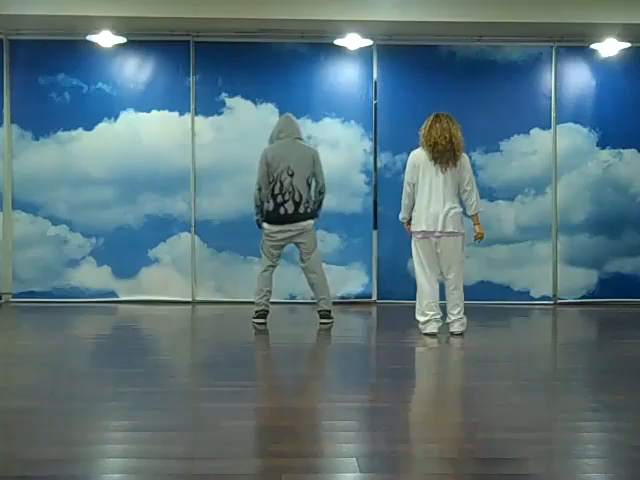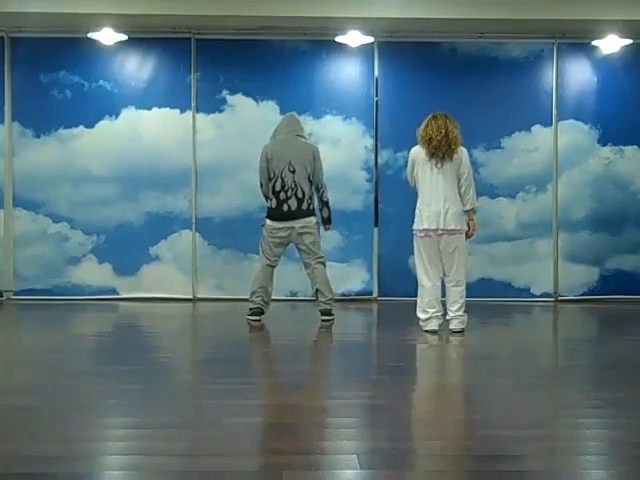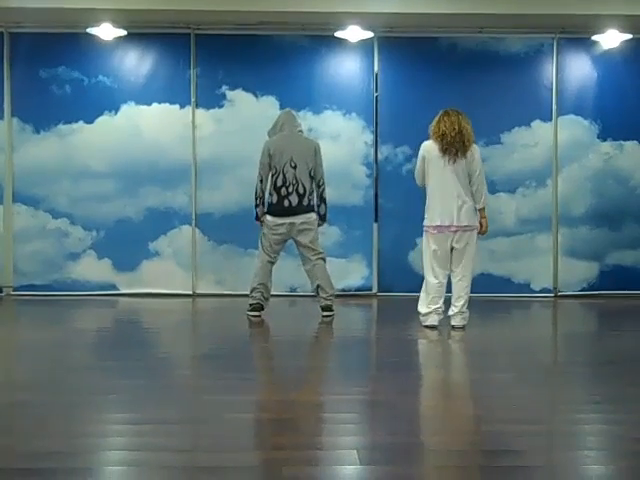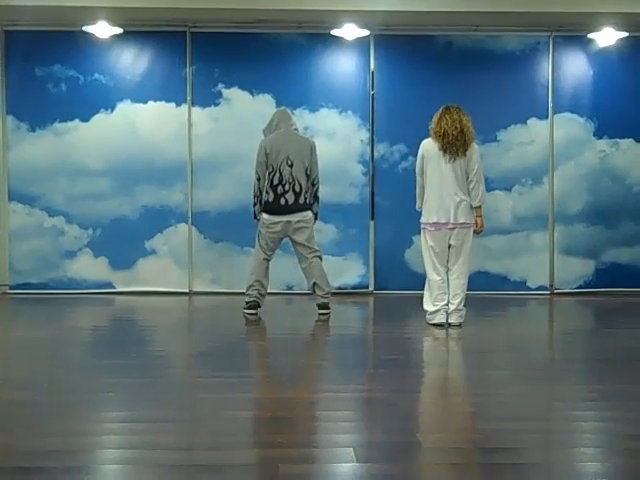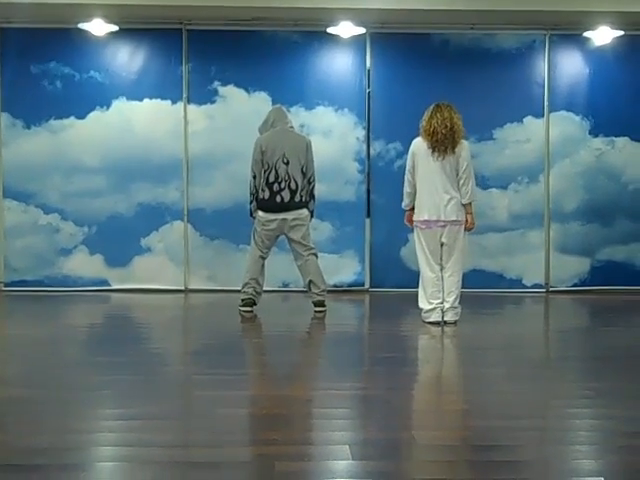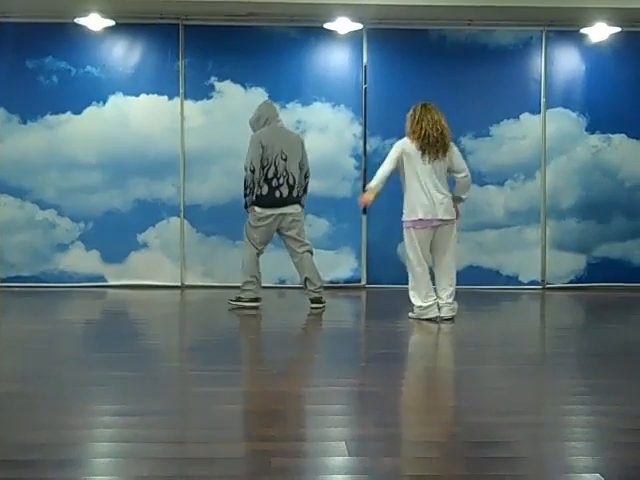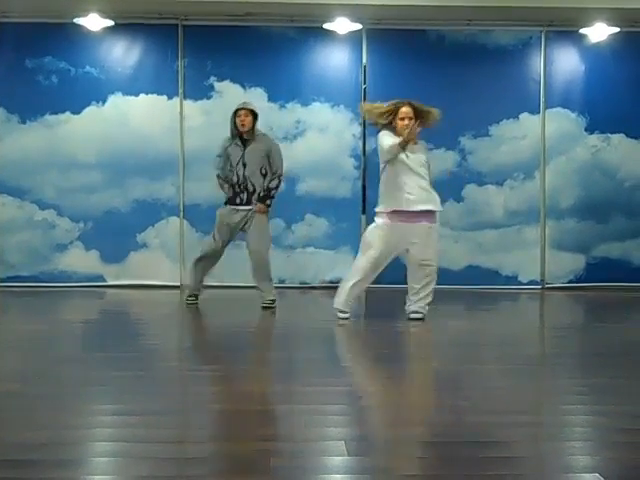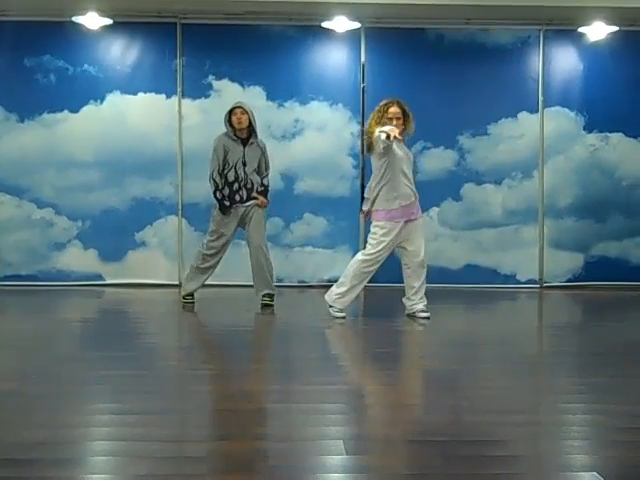
dt=0.4s
person 1, frame 1
left shoulder: (416, 157)
right shoulder: (460, 158)
left elbow: (408, 191)
right elbow: (468, 191)
left wrist: (406, 218)
right wrist: (477, 223)
left hip: (423, 224)
right hip: (450, 224)
left knee: (426, 276)
right knee: (453, 276)
left ankle: (430, 323)
right ankle: (456, 323)
person 1, frame 2
left shoulder: (416, 153)
right shoulder: (460, 153)
right elbow: (466, 187)
right wrist: (471, 217)
left hip: (425, 221)
right hip: (453, 221)
left knee: (428, 274)
right knee: (455, 274)
left ankle: (430, 320)
right ankle: (456, 320)
person 1, frame 3
left shoulder: (427, 148)
right shoulder: (471, 150)
left elbow: (420, 181)
right elbow: (478, 185)
right wrist: (482, 215)
left hip: (436, 218)
right hip: (465, 218)
left knee: (435, 270)
right knee: (461, 270)
left ankle: (431, 315)
right ankle: (458, 316)
person 1, frame 4
left shoulder: (427, 146)
right shoulder: (470, 149)
left elbow: (420, 182)
right elbow: (475, 183)
left wrist: (421, 208)
right wrist: (479, 214)
left hip: (433, 215)
right hip: (461, 216)
left knee: (435, 268)
right knee: (458, 268)
left ankle: (437, 313)
right ankle: (455, 315)
person 1, frame 5
left shoulder: (417, 145)
right shoulder: (461, 146)
left elbow: (410, 180)
right elbow: (466, 181)
left wrist: (408, 208)
right wrist: (469, 211)
left hip: (425, 213)
right hip: (453, 214)
left knee: (429, 265)
right knee: (452, 265)
left ankle: (432, 311)
right ankle: (450, 312)
person 1, frame 6
left shoulder: (405, 145)
right shoulder: (447, 146)
left elbow: (386, 167)
right elbow: (464, 175)
left wrist: (371, 190)
right wrist: (456, 199)
left hip: (418, 214)
right hip: (444, 212)
left knee: (418, 263)
right knee: (445, 263)
left ankle: (427, 307)
right ankle: (447, 307)
person 1, frame 7
left shoulder: (421, 146)
right shoulder: (386, 137)
right elbow: (388, 148)
right wrist: (401, 140)
left hip: (423, 212)
right hip: (393, 212)
left knee: (425, 262)
right knee: (370, 258)
left ankle: (417, 305)
right ankle: (343, 301)
person 1, frame 8
left shoulder: (397, 142)
right shoulder: (381, 139)
right elbow: (380, 136)
left wrist: (369, 202)
right wrist: (387, 131)
left hip: (411, 208)
right hip: (388, 212)
left knee: (416, 259)
right knee: (370, 257)
left ankle: (415, 304)
right ankle: (336, 299)
person 2, frame 1
left shoulder: (269, 152)
right shoulder: (310, 152)
left elbow: (261, 188)
right elbow: (321, 186)
left wrist: (259, 215)
right wrist: (314, 210)
left hip: (274, 222)
right hip: (303, 221)
left knee: (267, 265)
right knee: (313, 265)
left ankle: (261, 311)
right ankle: (325, 311)
person 2, frame 2
left shoulder: (269, 149)
right shoulder: (311, 149)
left elbow: (264, 185)
right elbow: (319, 185)
right wrist: (326, 215)
left hip: (276, 219)
right hip: (305, 218)
left knee: (267, 263)
right knee: (315, 263)
left ankle: (256, 308)
right ankle: (326, 308)
person 2, frame 3
left shoulder: (270, 145)
right shoulder: (312, 145)
left elbow: (262, 181)
right elbow: (319, 181)
left wrist: (259, 210)
right wrist: (322, 211)
left hip: (276, 215)
right hip: (305, 214)
left knee: (266, 259)
right knee: (315, 259)
left ankle: (256, 303)
right ankle: (326, 304)
person 2, frame 4
left shoulder: (266, 143)
right shoulder: (308, 143)
left elbow: (260, 180)
right elbow: (314, 180)
left wrist: (257, 209)
right wrist: (314, 210)
left hip: (272, 213)
right hip: (301, 213)
left knee: (262, 256)
right knee: (311, 256)
left ankle: (253, 301)
right ankle: (323, 301)
person 2, frame 5
left shoulder: (262, 141)
right shoulder: (304, 141)
left elbow: (255, 178)
right elbow: (310, 178)
left wrist: (253, 207)
right wrist: (310, 207)
left hip: (268, 210)
right hip: (297, 210)
left knee: (257, 254)
right knee: (306, 254)
left ankle: (248, 298)
right ankle: (319, 299)
person 2, frame 6
left shoulder: (259, 137)
right shoulder: (295, 138)
left elbow: (252, 170)
right elbow: (305, 172)
left wrist: (249, 198)
right wrist: (299, 199)
left hip: (265, 205)
right hip: (291, 206)
left knee: (252, 249)
right knee: (301, 251)
left ankle: (249, 295)
right ankle: (316, 295)
person 2, frame 7
left shoulder: (267, 143)
right shoulder: (229, 144)
left elbow: (277, 174)
right elbow: (221, 172)
left wrist: (266, 201)
right wrist: (228, 190)
left hip: (257, 207)
right hip: (232, 206)
left knee: (257, 250)
right knee: (213, 248)
left ankle: (268, 294)
right ankle: (194, 289)
person 2, frame 8
left shoulder: (259, 145)
right shoulder: (222, 141)
left elbow: (264, 173)
right elbow: (215, 173)
left wrist: (264, 194)
right wrist: (222, 201)
left hip: (253, 204)
right hip: (228, 204)
left knee: (259, 246)
right knee: (212, 247)
left ankle: (266, 291)
right ankle: (189, 288)
